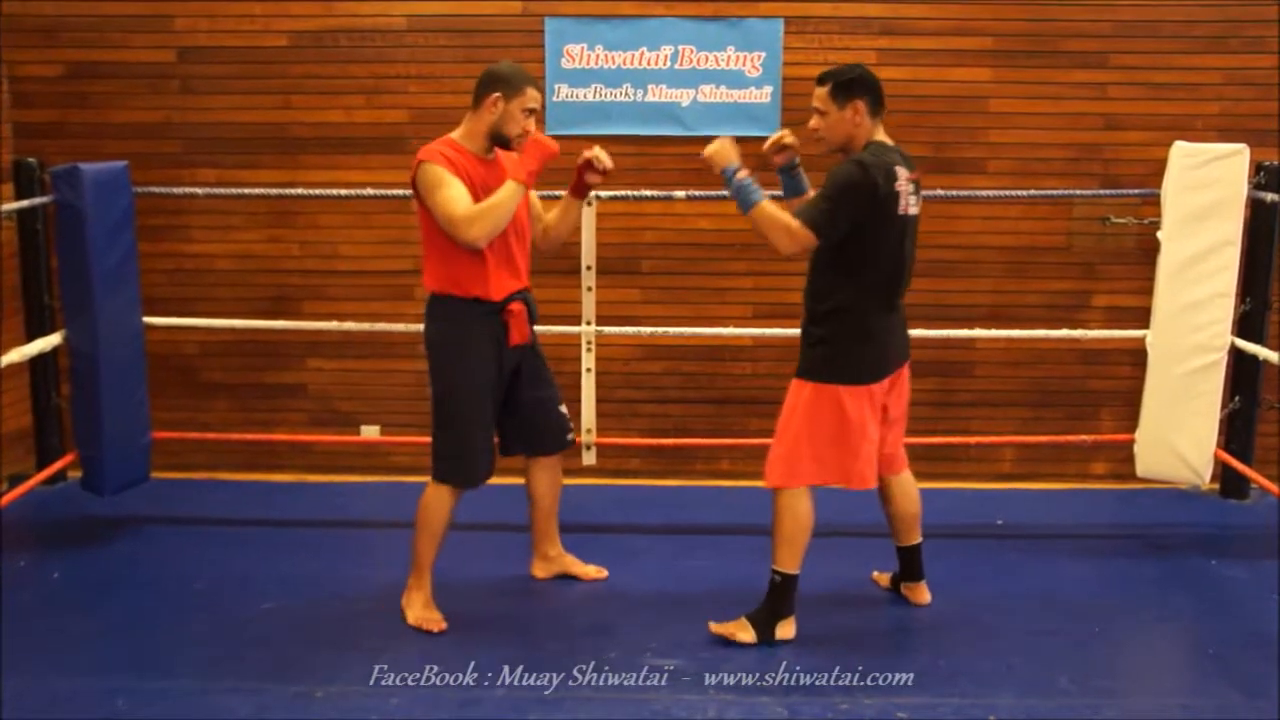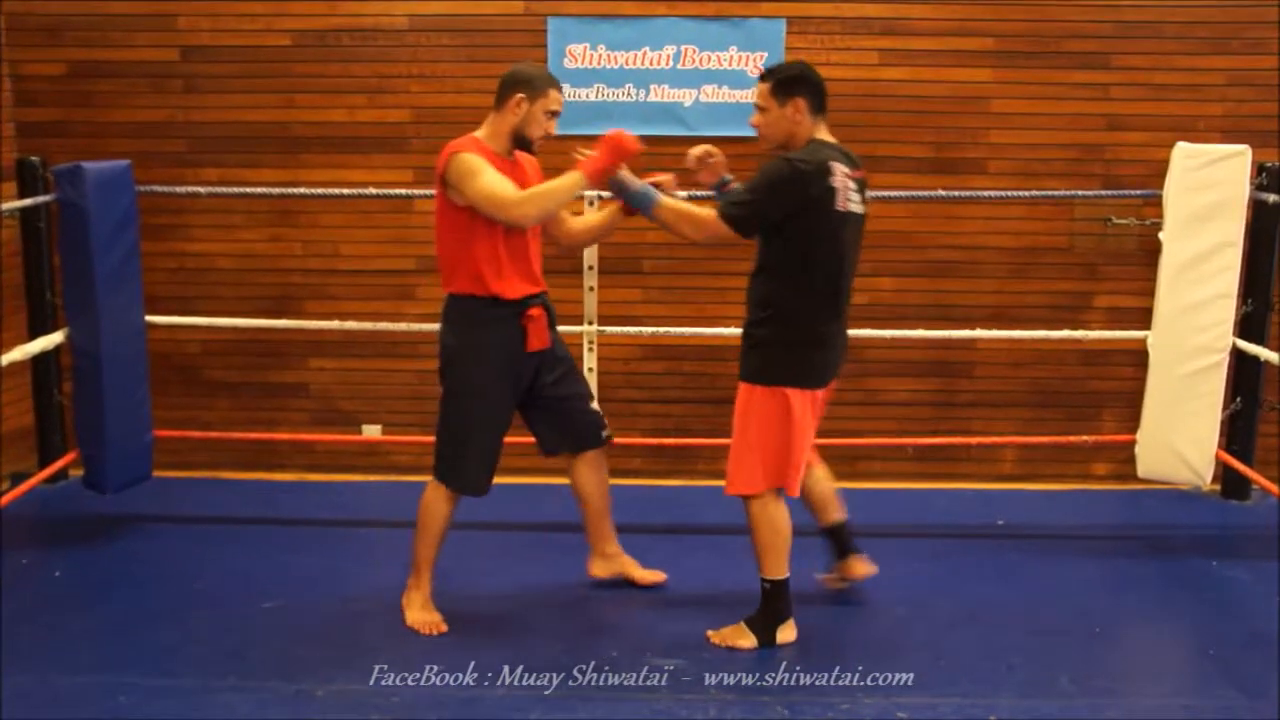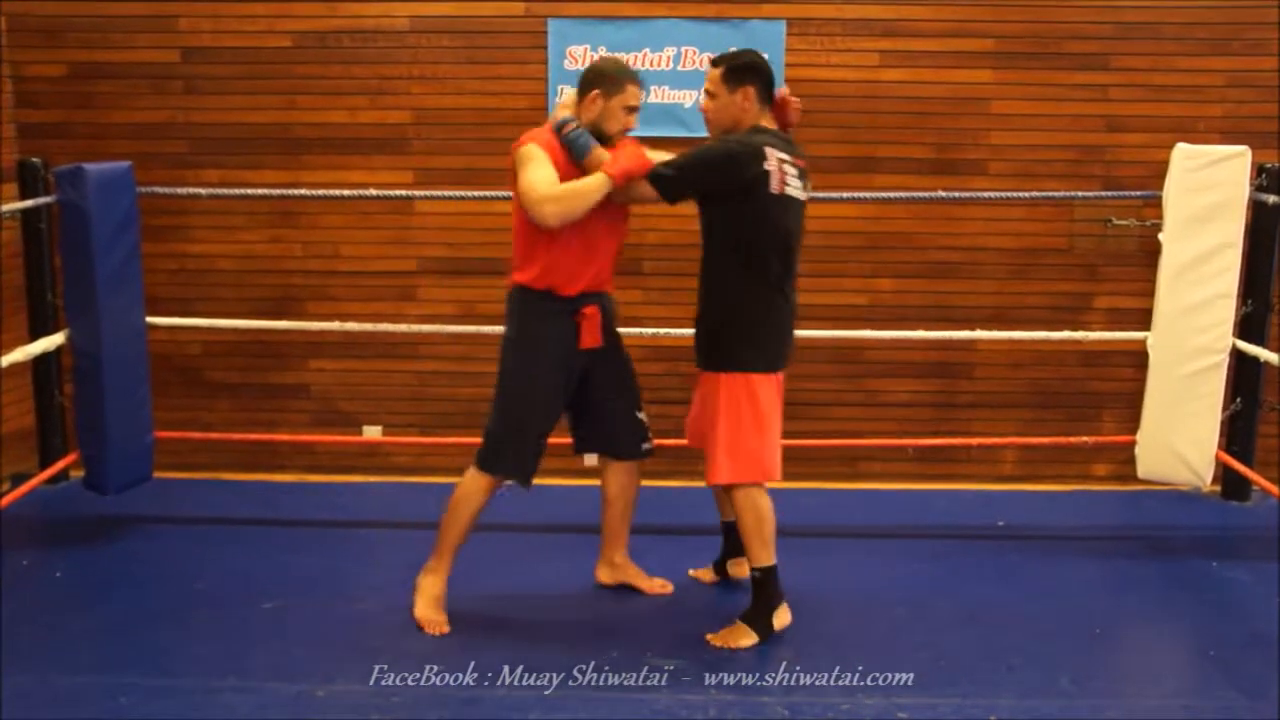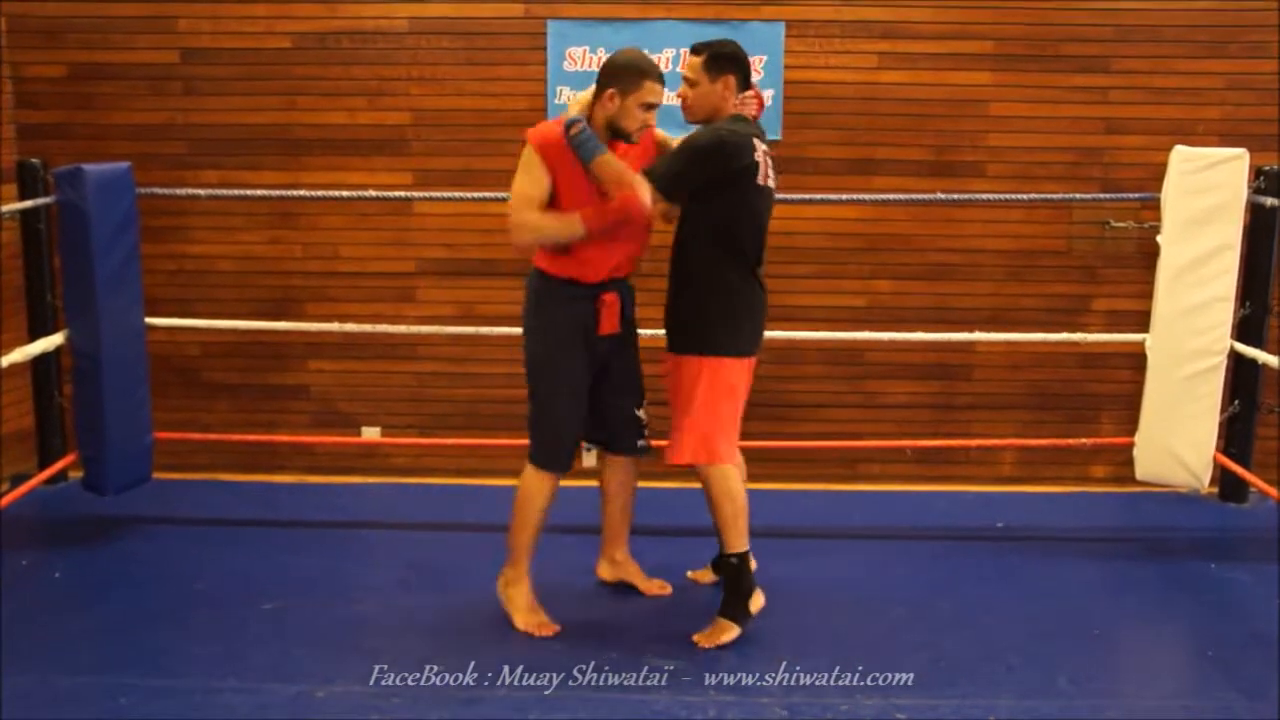
dt=0.3s
person 1, frame 1
left shoulder: (860, 173)
right shoulder: (896, 168)
left elbow: (792, 239)
right elbow: (819, 224)
left wrist: (735, 174)
right wrist: (791, 169)
left hip: (841, 356)
right hip: (884, 347)
left knee: (790, 475)
right knee: (889, 463)
left ankle: (776, 612)
right ankle: (912, 577)
person 1, frame 2
left shoulder: (795, 171)
right shoulder: (844, 170)
left elbow: (706, 228)
left wrist: (625, 185)
right wrist: (722, 182)
left hip: (784, 352)
right hip: (819, 345)
left knee: (761, 484)
right knee: (797, 459)
left ankle: (774, 616)
right ankle: (849, 555)
person 1, frame 3
left shoulder: (733, 155)
right shoulder: (786, 156)
left elbow: (630, 187)
left wrist: (572, 131)
left hip: (743, 340)
right hip: (756, 329)
left knee: (742, 469)
right knee: (720, 451)
left ankle: (768, 605)
right ankle: (732, 554)
person 1, frame 4
left shoulder: (719, 144)
right shoulder: (744, 139)
right elbow: (671, 179)
left wrist: (577, 130)
left hip: (717, 323)
right hip: (721, 316)
left knee: (711, 451)
right knee: (719, 444)
left ankle: (742, 590)
right ankle: (733, 553)
person 2, frame 1
left shoulder: (509, 161)
right shoulder: (437, 162)
left elbow: (547, 236)
right elbow: (475, 231)
left wrist: (580, 187)
right wrist: (526, 170)
left hip: (514, 318)
right hip: (463, 323)
left knee: (549, 441)
right knee: (455, 468)
left ankle: (547, 554)
right ankle: (418, 587)
person 2, frame 2
left shoulder: (526, 163)
right shoulder: (464, 158)
left elbow: (570, 233)
right elbow: (523, 211)
left wrist: (625, 206)
right wrist: (595, 163)
left hip: (532, 320)
right hip: (480, 326)
left knee: (586, 436)
right knee: (457, 471)
left ankle: (606, 554)
right ankle: (418, 587)
person 2, frame 3
left shoulder: (628, 154)
right shoulder: (541, 147)
right elbow: (549, 210)
right wrist: (613, 173)
left hip: (596, 317)
right hip: (540, 317)
left knee: (626, 444)
right knee: (500, 460)
left ankle: (615, 562)
right ankle: (435, 574)
person 2, frame 4
left shoulder: (643, 144)
right shoulder: (549, 141)
right elbow: (522, 228)
right wrist: (602, 214)
left hip: (615, 304)
right hip: (559, 305)
left knee: (624, 439)
right knee: (550, 454)
left ankle: (615, 557)
right ankle: (514, 579)
